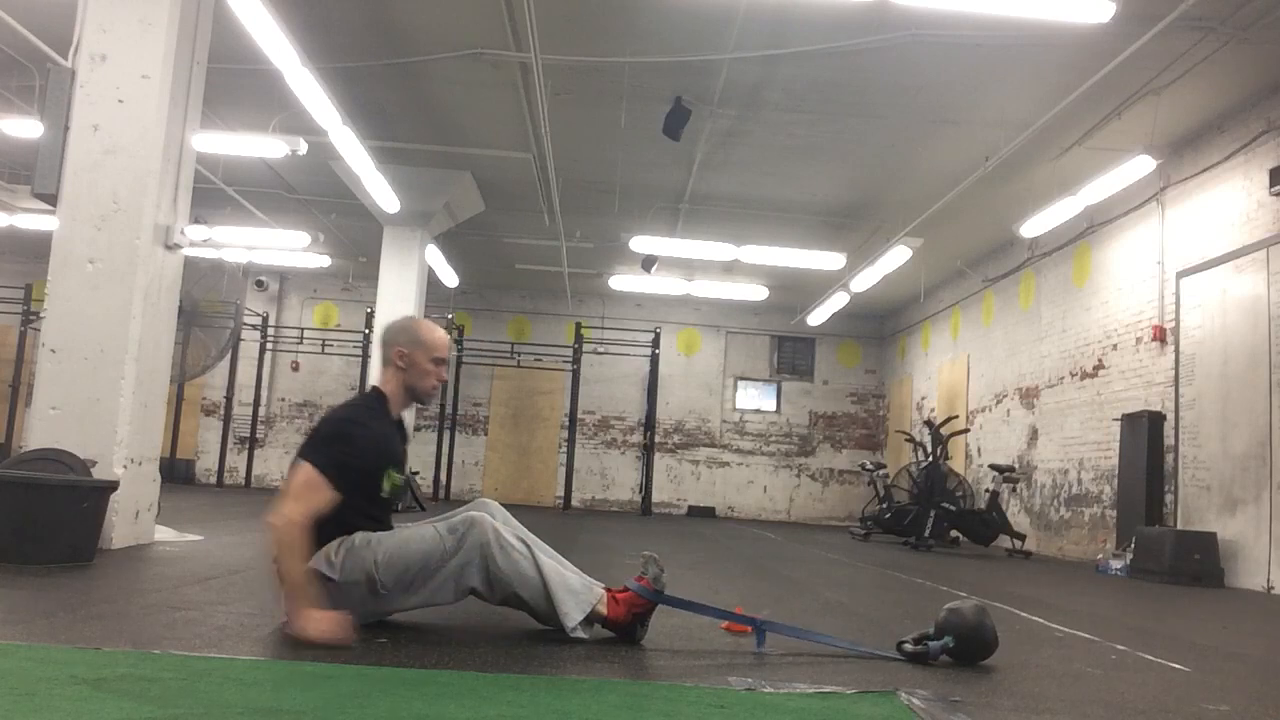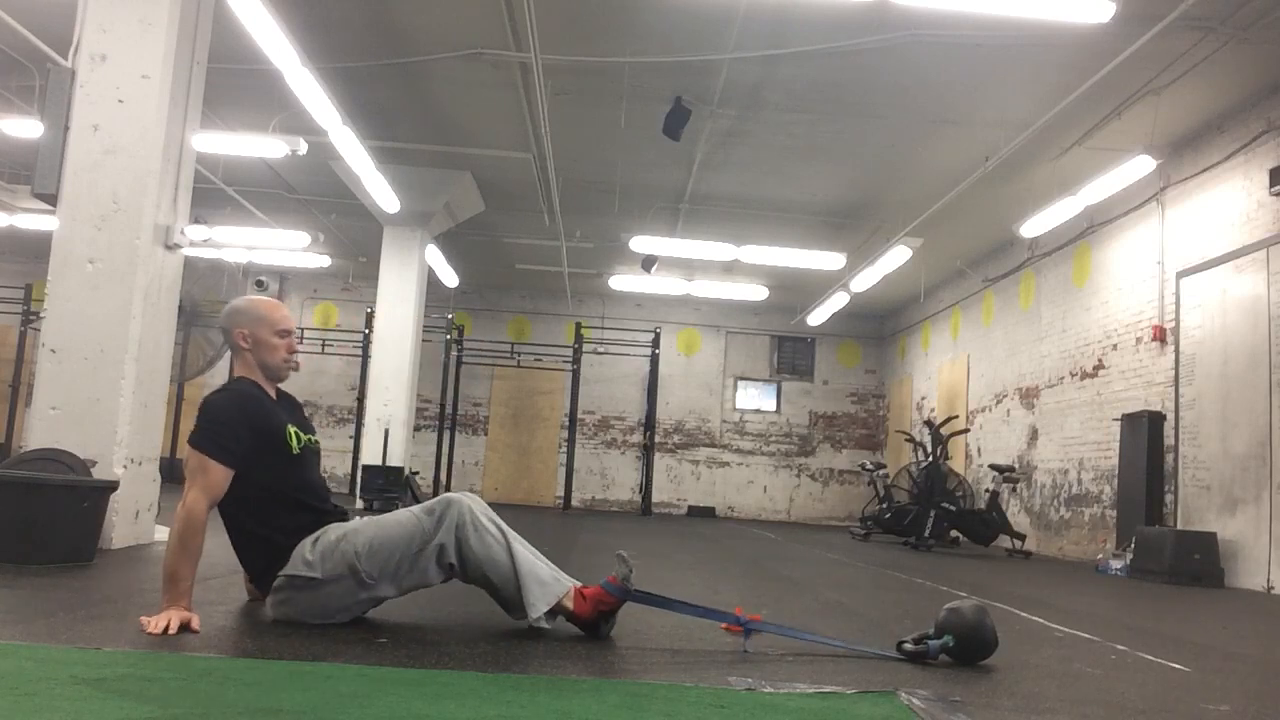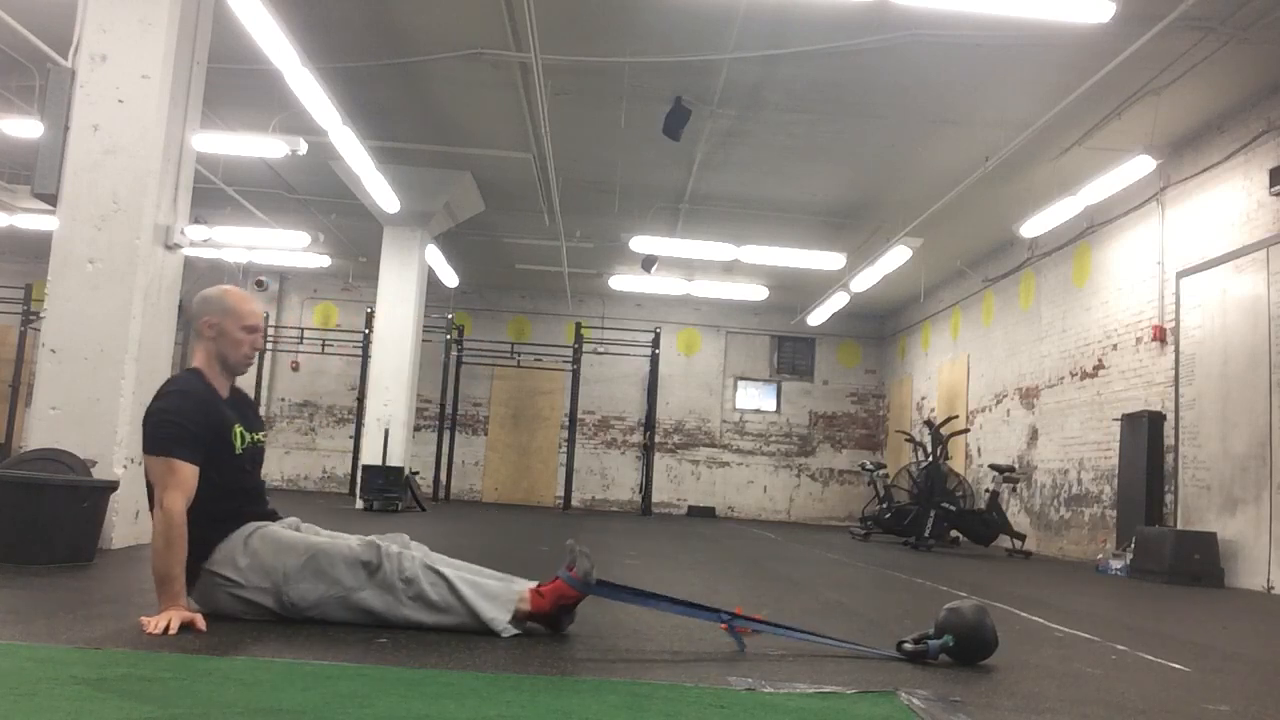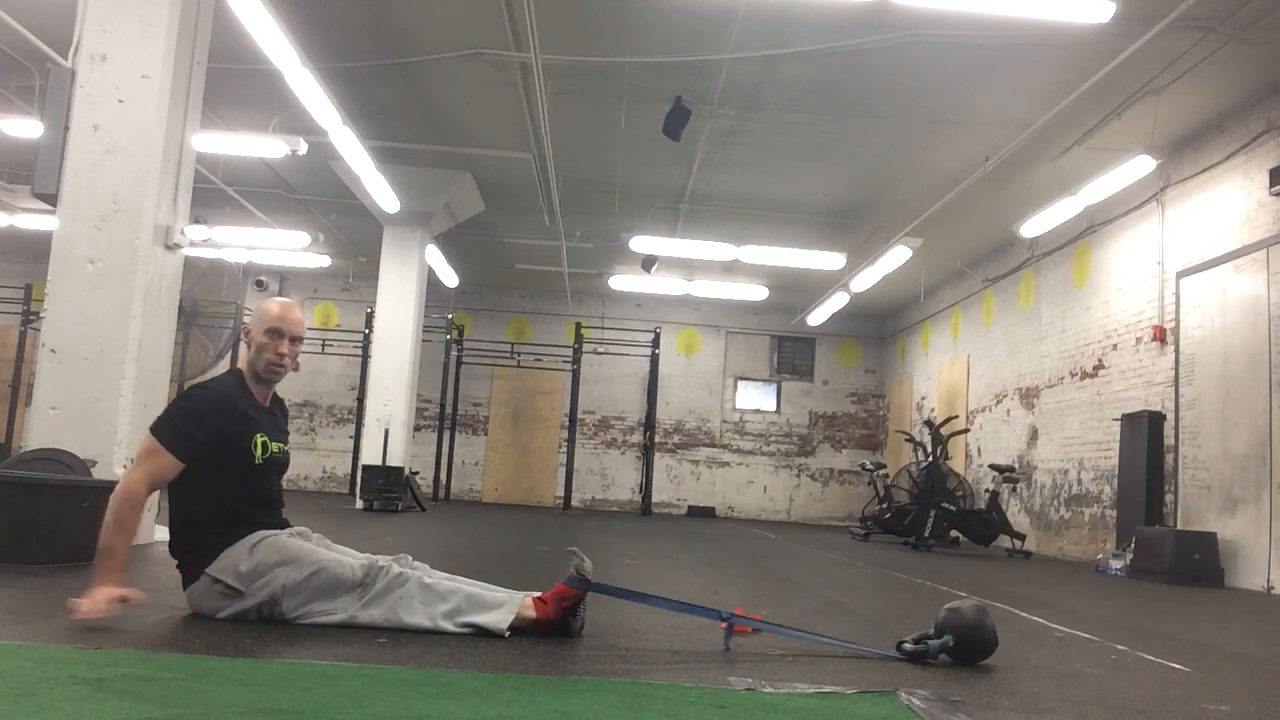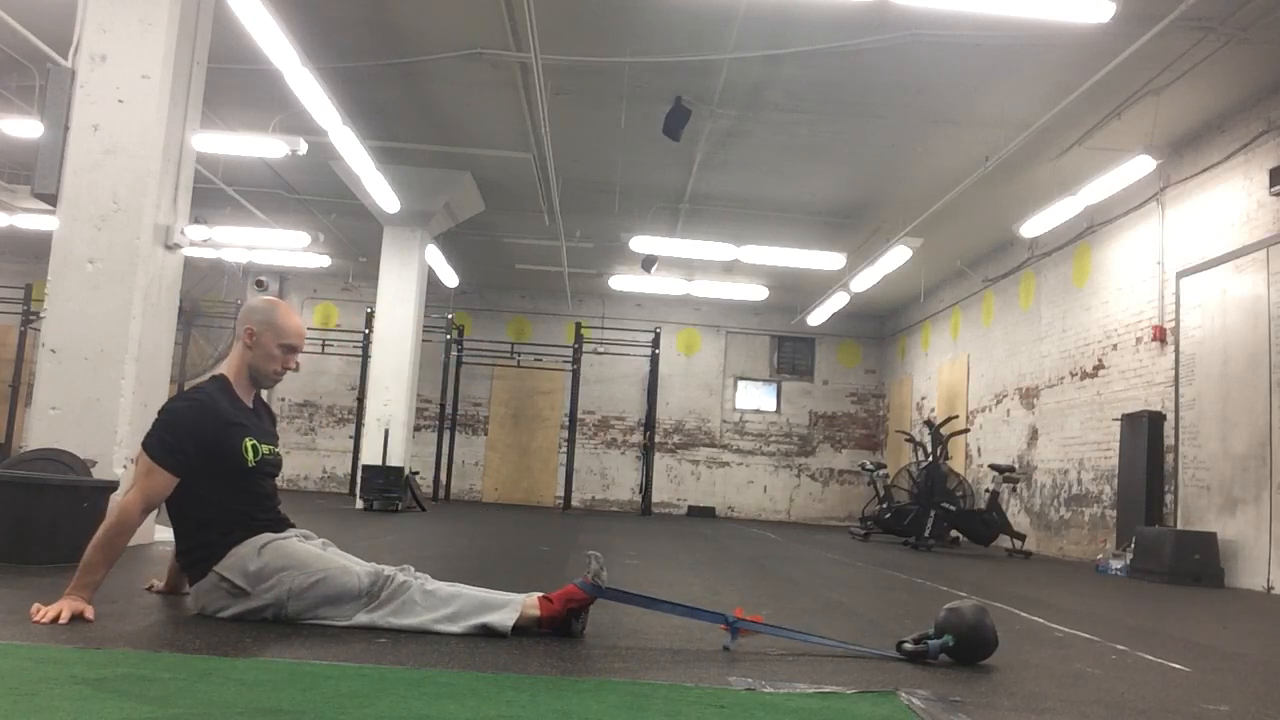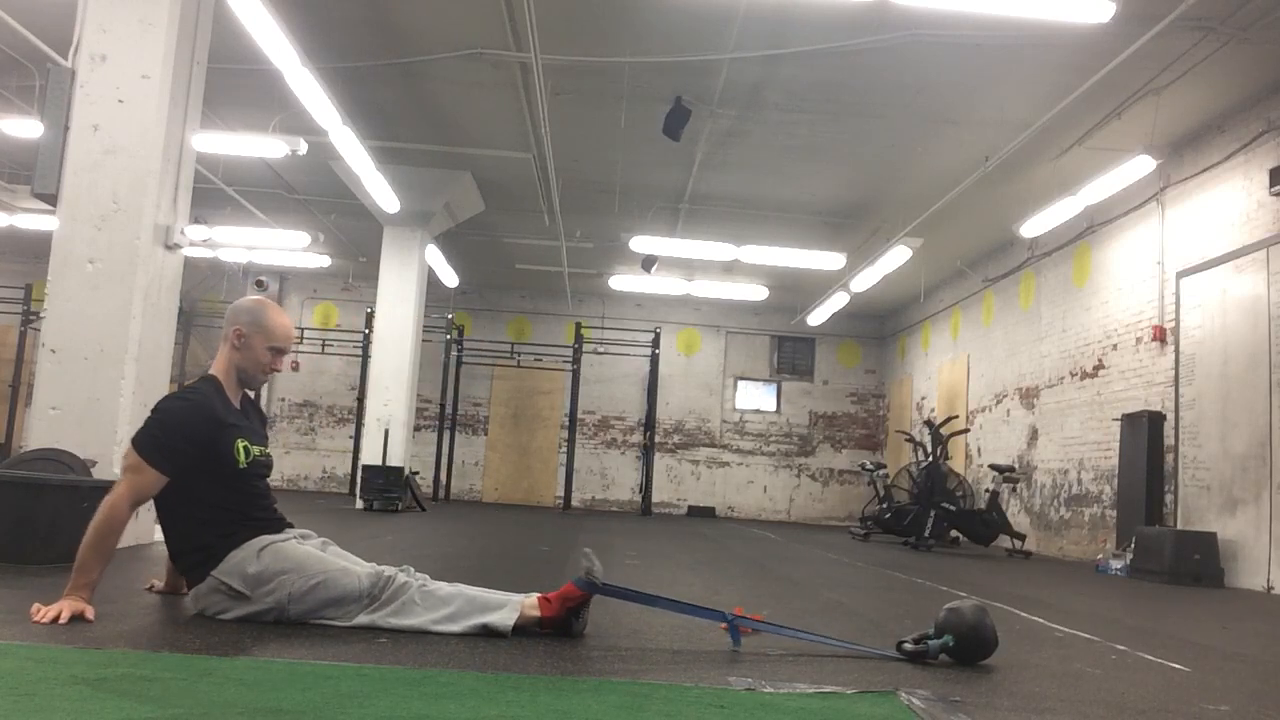
dt=0.7s
person 1, frame 1
left shoulder: (387, 423)
right shoulder: (359, 428)
right elbow: (286, 517)
right wrist: (304, 609)
left hip: (341, 568)
right hip: (321, 577)
left knee: (483, 514)
right knee: (475, 532)
left ankle: (593, 602)
right ankle: (606, 609)
person 1, frame 2
left shoulder: (285, 406)
right shoulder: (230, 407)
right elbow: (195, 504)
left wrist: (262, 579)
right wrist: (176, 603)
left hip: (331, 542)
right hip: (302, 571)
left knee: (461, 505)
right knee: (455, 514)
left ankle: (562, 597)
right ankle: (575, 603)
person 1, frame 3
left shoulder: (239, 404)
right shoulder: (180, 404)
right elbow: (172, 506)
right wrist: (173, 602)
left hip: (266, 534)
right hip: (227, 562)
left knee: (390, 552)
right knee: (375, 567)
left ankle: (529, 599)
right ankle: (532, 604)
person 1, frame 4
left shoulder: (275, 408)
right shoulder: (209, 404)
right elbow: (134, 486)
right wrist: (106, 579)
left hip: (274, 543)
right hip: (227, 567)
left knee: (390, 574)
right knee: (376, 583)
left ankle: (531, 608)
right ankle: (532, 612)
person 1, frame 5
left shoulder: (260, 413)
right shoulder: (195, 411)
right elbow: (135, 505)
left wrist: (176, 579)
right wrist: (77, 594)
left hip: (284, 544)
right hip: (236, 568)
left knee: (390, 582)
right knee: (382, 591)
left ankle: (536, 608)
right ankle: (541, 611)
person 1, frame 6
left shoulder: (249, 412)
right shoulder: (188, 410)
right elbow: (123, 500)
left wrist: (176, 577)
right wrist: (77, 593)
left hip: (283, 543)
right hip: (235, 568)
left knee: (395, 583)
right knee: (385, 594)
left ankle: (538, 608)
right ankle: (542, 610)
